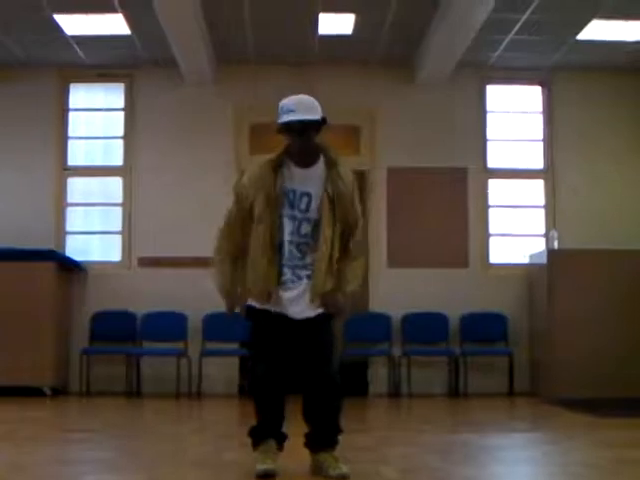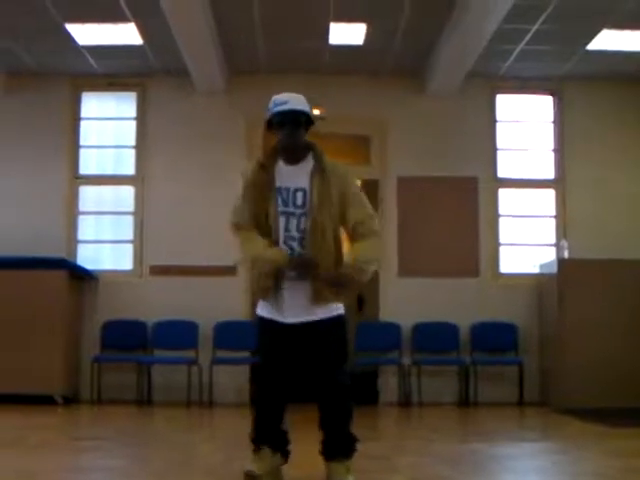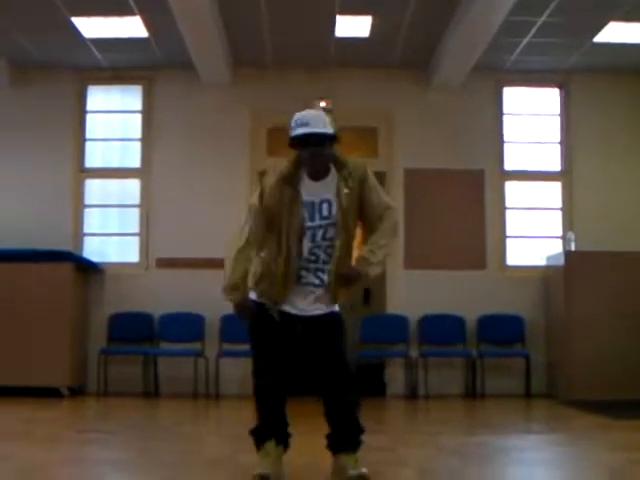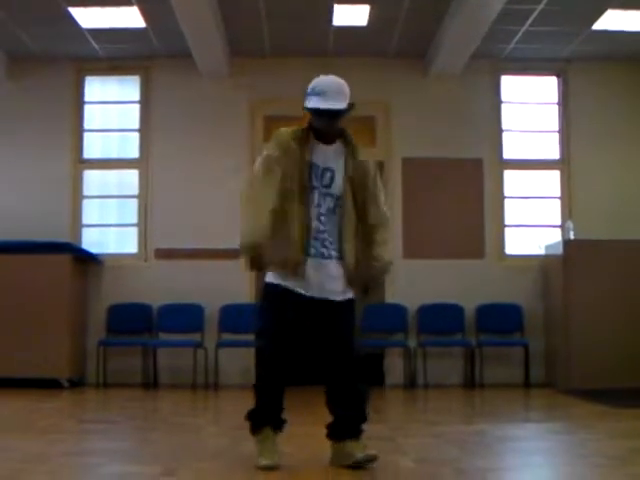
dt=0.5s
person 1, frame 1
left shoulder: (341, 180)
right shoulder: (260, 176)
left elbow: (353, 243)
right elbow: (232, 232)
left wrist: (345, 289)
right wrist: (229, 284)
left hip: (316, 302)
right hip: (268, 300)
left knee: (323, 381)
right knee: (266, 379)
right ankle: (268, 449)
person 1, frame 2
left shoulder: (334, 176)
right shoulder: (258, 177)
left elbow: (367, 228)
right elbow: (244, 231)
left wrist: (356, 272)
right wrist: (278, 258)
left hip: (324, 305)
right hip: (275, 306)
left knee: (334, 388)
right knee: (268, 388)
person 1, frame 3
left shoulder: (356, 178)
right shoulder: (277, 187)
left elbow: (385, 220)
right elbow: (252, 238)
left wrist: (366, 265)
right wrist: (236, 289)
left hip: (324, 302)
right hip: (273, 300)
left knee: (338, 379)
right knee: (269, 379)
person 1, frame 4
left shoulder: (358, 162)
right shoulder: (285, 146)
left elbow: (374, 218)
right elbow: (259, 192)
left wrist: (376, 263)
right wrist: (256, 241)
left hip: (338, 284)
right hip: (286, 280)
left knee: (345, 364)
right knee: (272, 360)
left ankle: (347, 441)
right ankle: (267, 436)
